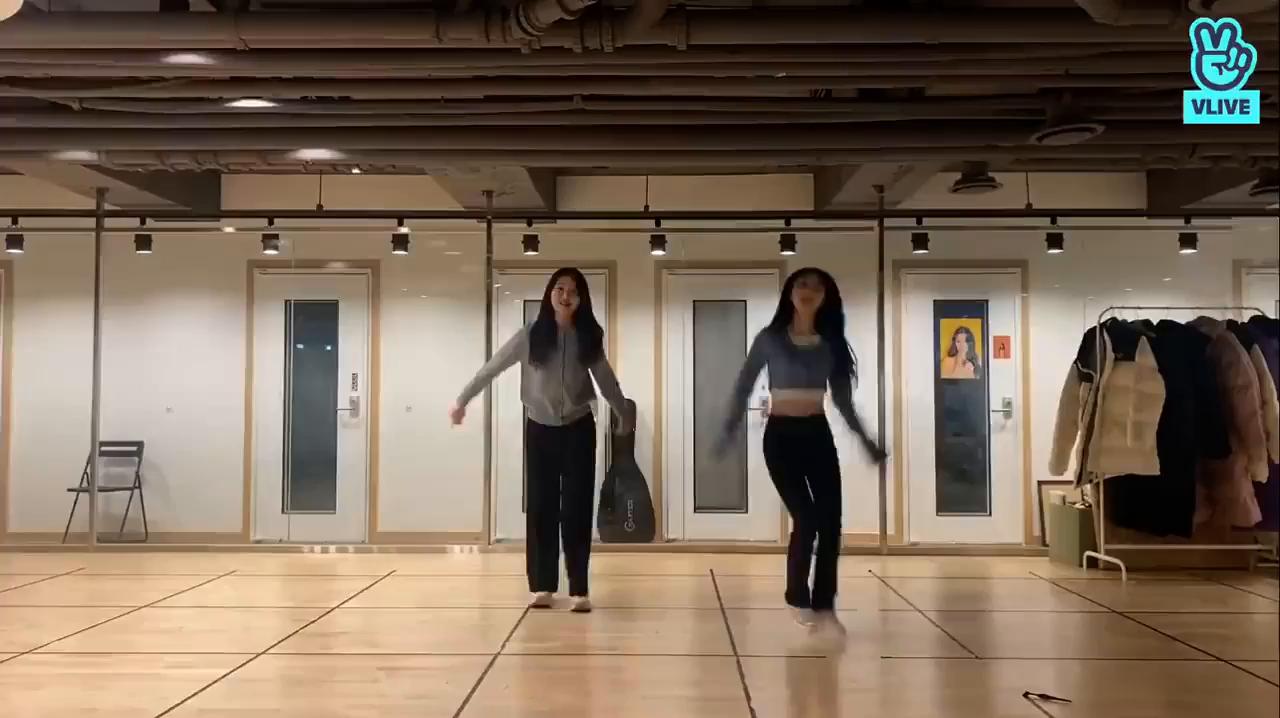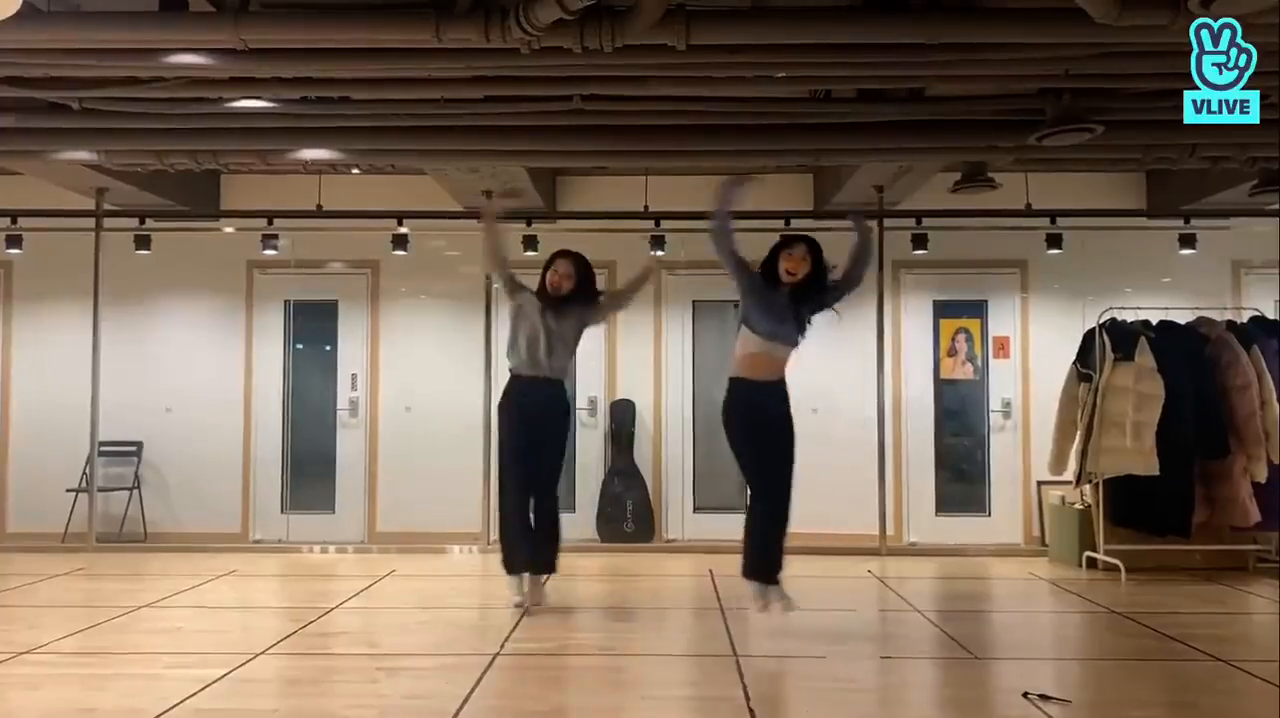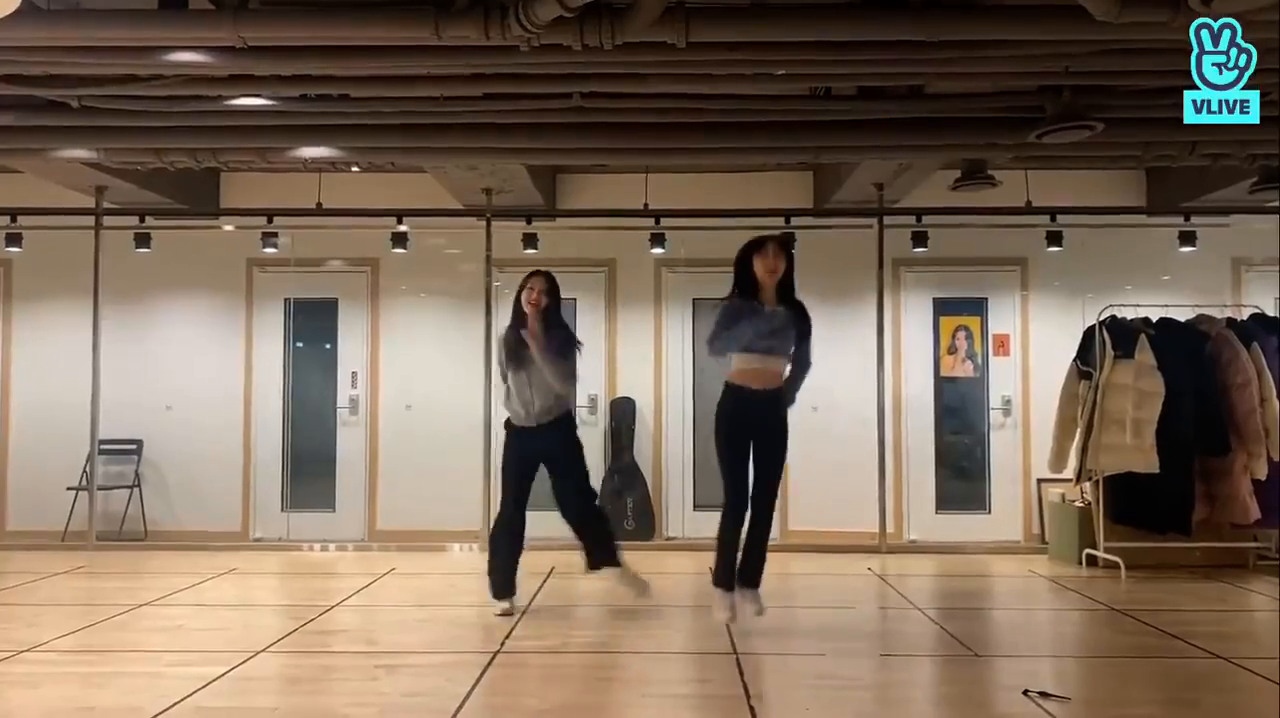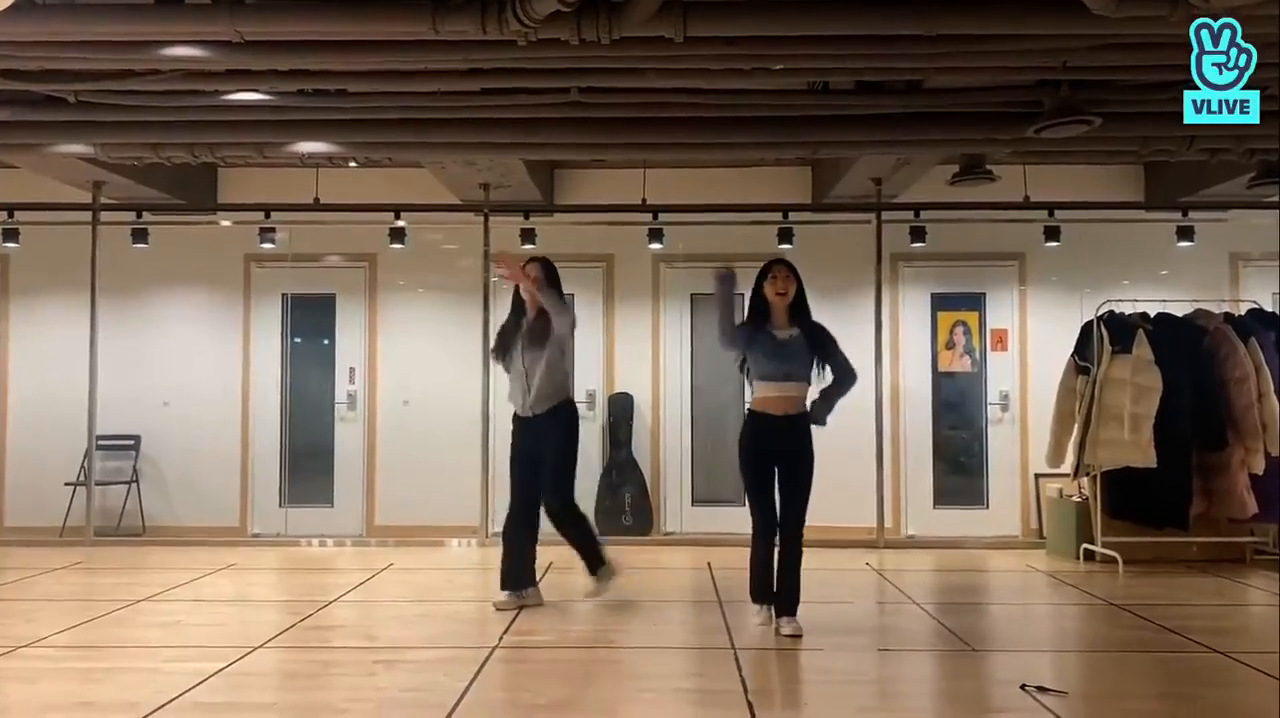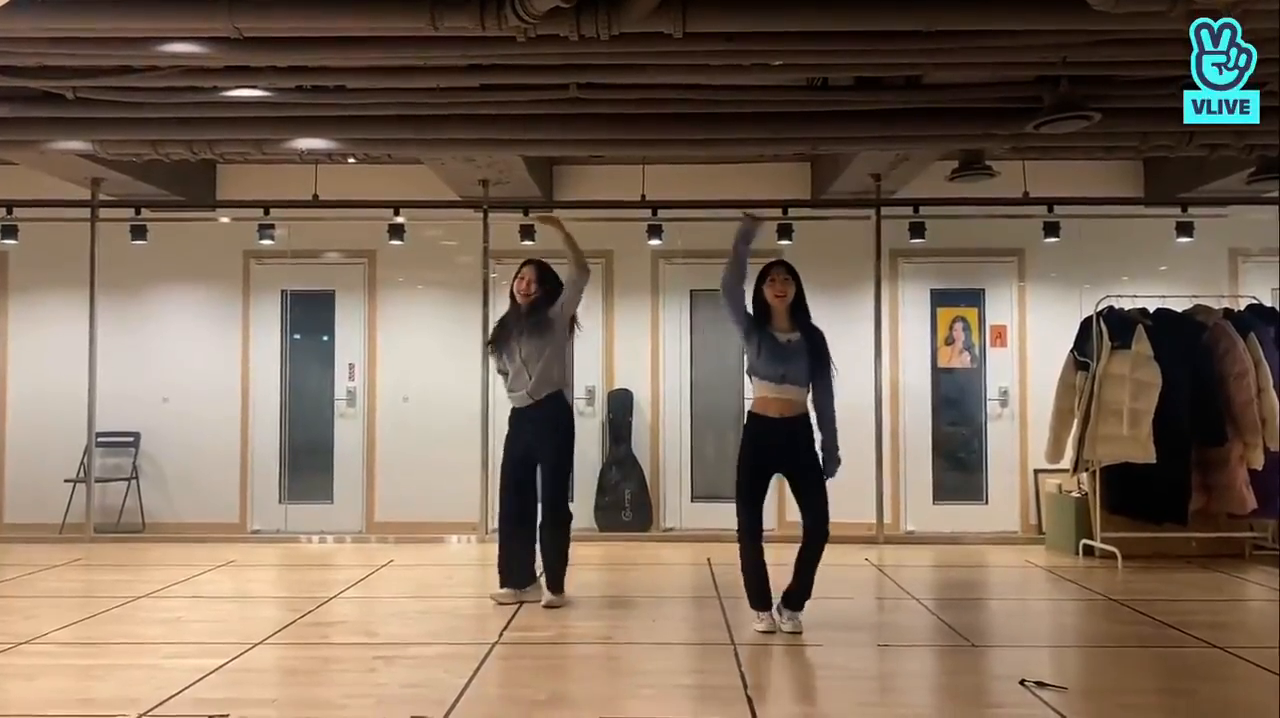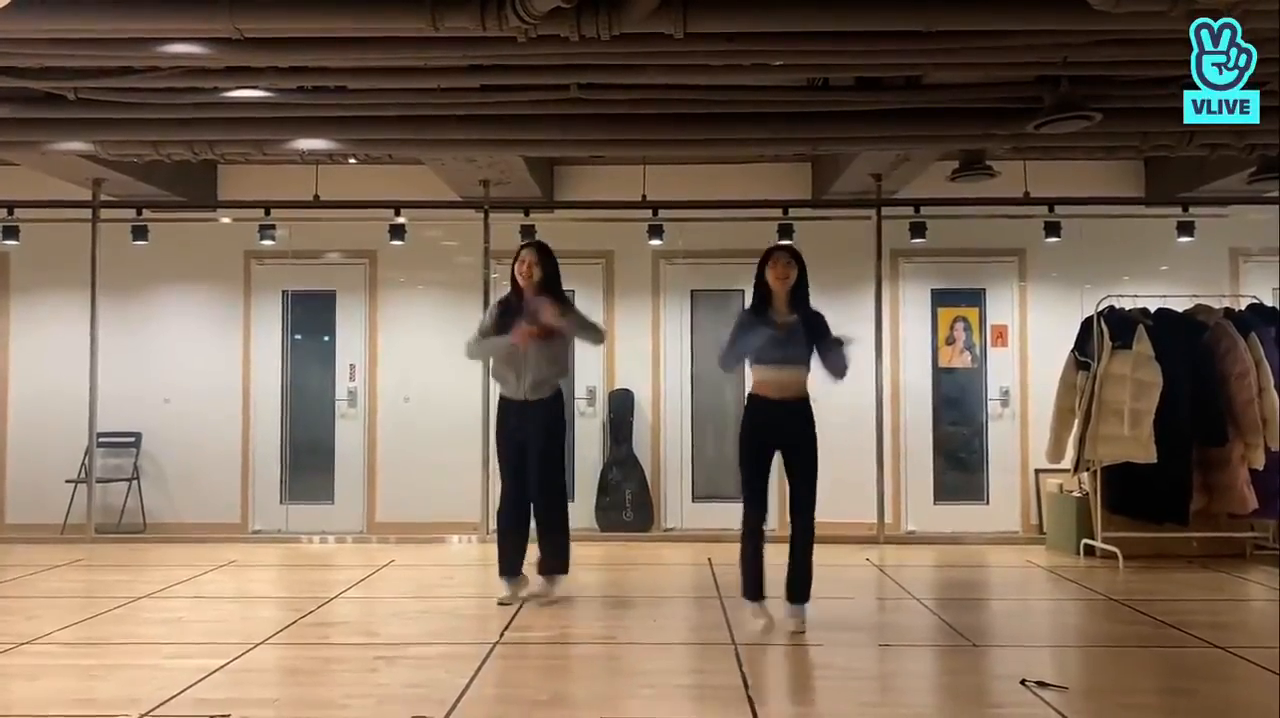
dt=0.5s
person 1, frame 1
left shoulder: (831, 345)
right shoulder: (769, 339)
left elbow: (842, 397)
right elbow: (744, 386)
left wrist: (864, 438)
right wrist: (729, 429)
left hip: (817, 434)
right hip: (780, 436)
left knee: (831, 521)
right knee: (807, 519)
left ankle: (824, 604)
right ankle: (799, 600)
person 1, frame 2
left shoulder: (805, 303)
right shoulder: (753, 288)
left elbow: (850, 281)
right elbow: (722, 243)
left wrist: (863, 237)
right wrist: (724, 201)
left hip: (775, 398)
right hip: (742, 396)
left knee: (780, 490)
right knee: (762, 486)
left ankle: (769, 577)
right ankle: (756, 574)
person 1, frame 3
left shoulder: (794, 313)
right shoulder: (736, 306)
left elbow: (802, 361)
right elbow: (716, 345)
left wrist: (790, 389)
right wrist: (751, 329)
left hip: (772, 408)
right hip: (736, 405)
left knee: (765, 501)
right knee: (736, 499)
left ankle: (748, 582)
right ankle: (723, 584)
person 1, frame 4
left shoulder: (812, 333)
right shoulder: (750, 333)
left elbow: (846, 375)
right elbow: (727, 339)
left wrist: (823, 405)
right wrist: (725, 296)
left hip: (797, 433)
right hip: (758, 431)
left knee: (793, 526)
right knee: (765, 524)
left ankle: (787, 610)
right ankle: (763, 601)
person 1, frame 5
left shoulder: (812, 337)
right shoulder: (753, 330)
left elbow: (824, 396)
right elbow: (730, 293)
left wrist: (831, 446)
right wrist: (742, 242)
left hip: (799, 435)
right hip: (758, 433)
left knee: (817, 527)
right knee: (748, 529)
left ankle: (792, 605)
right ankle: (762, 607)
person 1, frame 6
left shoulder: (812, 321)
right shoulder: (750, 319)
left elbow: (838, 371)
right elbow: (727, 362)
left wrist: (837, 350)
right wrist: (754, 339)
left hip: (799, 419)
right hip: (759, 419)
left knee: (803, 514)
right knee: (755, 511)
left ankle: (797, 600)
right ankle: (754, 596)
person 2, frame 1
left shoulder: (588, 339)
right shoulder: (528, 337)
left elbow: (605, 376)
right elbow: (493, 368)
left wrist: (622, 411)
right wrist: (463, 399)
left hip: (577, 430)
right hip: (538, 429)
left knee: (577, 509)
right knee: (539, 508)
left ankle: (579, 589)
right ankle: (542, 585)
person 2, frame 2
left shoulder: (579, 311)
right shoulder: (523, 301)
left elbow: (619, 299)
right elbow: (497, 266)
left wrist: (647, 272)
right wrist: (490, 226)
left hip: (553, 397)
right hip: (519, 394)
left knee: (545, 488)
right knee: (515, 482)
left ankle: (538, 571)
right ankle: (517, 571)
person 2, frame 3
left shoulder: (559, 337)
right shoulder: (509, 340)
left elbow: (566, 382)
left wrist: (540, 345)
right wrist: (518, 409)
left hip: (557, 429)
right hip: (519, 431)
left knee: (580, 502)
right knee: (511, 510)
left ankle: (611, 563)
right ankle: (503, 591)
person 2, frame 4
left shoulder: (555, 323)
right shoulder: (512, 329)
left elbow: (566, 320)
left wrist: (530, 284)
left hip: (557, 418)
right hip: (524, 422)
left knee: (558, 501)
right knee: (522, 504)
left ankle: (599, 566)
right ankle: (522, 586)
person 2, frame 5
left shoulder: (555, 315)
right shoulder: (507, 325)
left elbow: (580, 275)
left wrist: (560, 230)
right wrist: (518, 386)
left hip: (552, 413)
right hip: (520, 417)
left knee: (554, 500)
right knee: (512, 500)
left ankle: (554, 584)
right ankle: (519, 581)
person 2, frame 6
left shoulder: (559, 309)
right shoulder: (500, 310)
left elbow: (596, 336)
right elbow: (473, 349)
left wrist: (558, 322)
right wrist: (512, 340)
left hip: (546, 407)
right hip: (509, 408)
left knee: (546, 489)
right knee: (513, 493)
left ankle: (550, 571)
right ankle: (512, 575)
